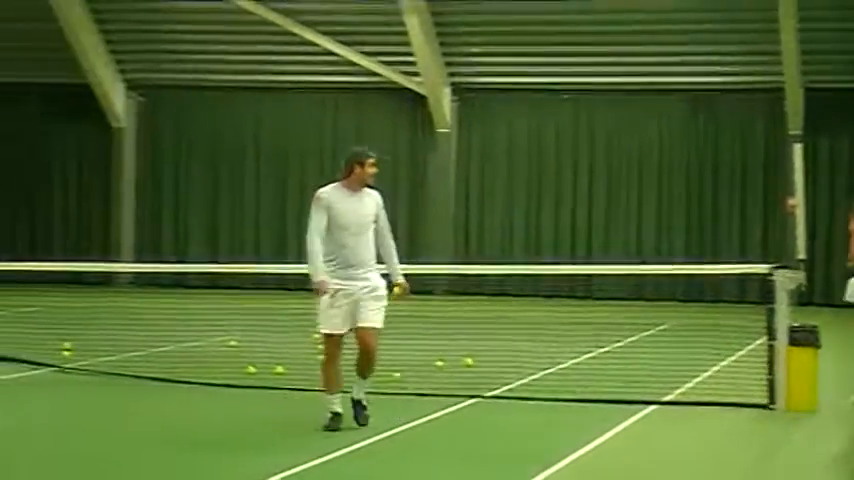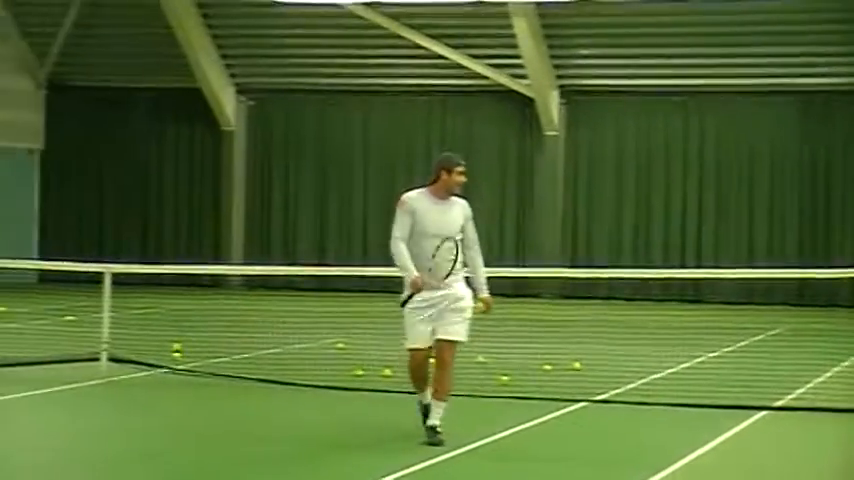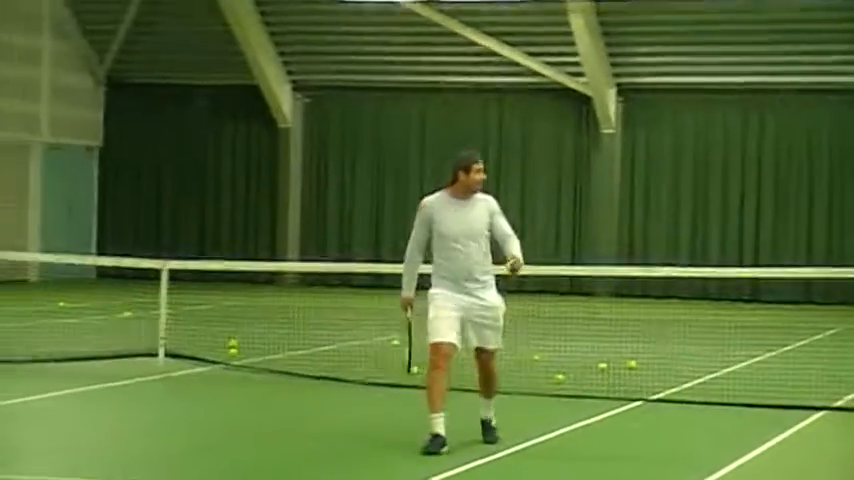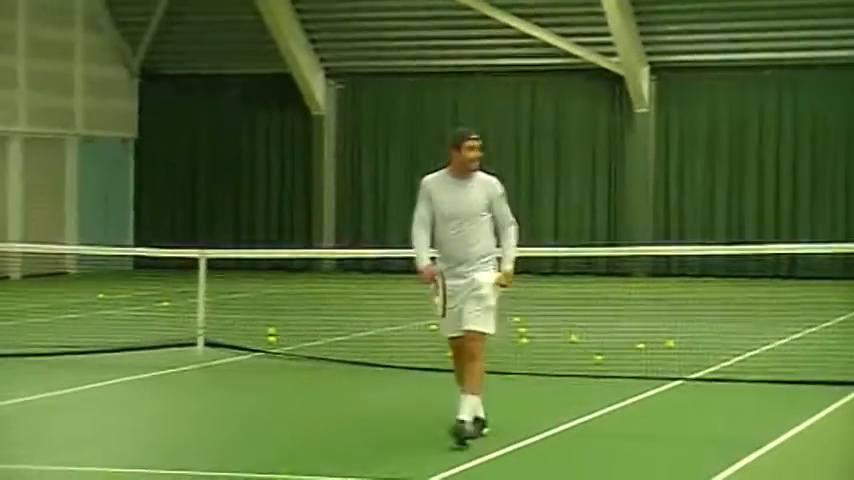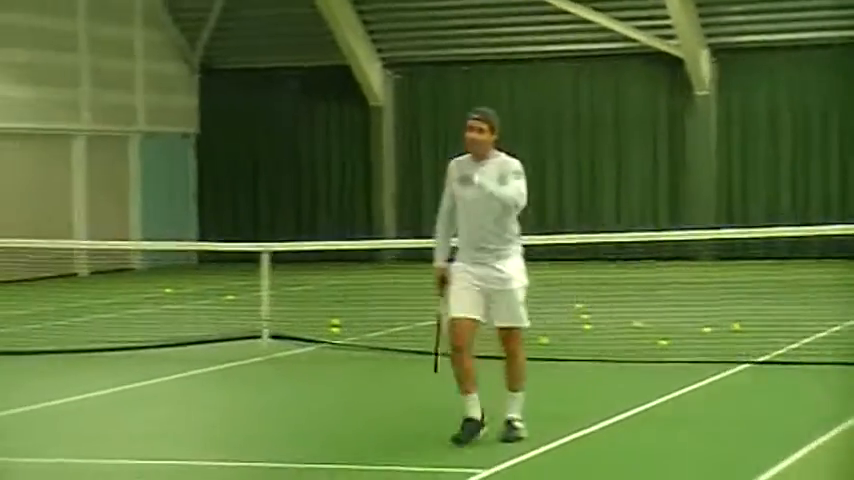
dt=0.4s
person 1, frame 1
left shoulder: (374, 198)
right shoulder: (325, 197)
left elbow: (385, 238)
right elbow: (314, 237)
left wrist: (397, 275)
right wrist: (317, 275)
left hip: (368, 282)
right hip: (335, 283)
left knee: (368, 346)
right knee: (331, 349)
left ankle: (359, 396)
right ankle: (334, 410)
person 1, frame 2
left shoulder: (462, 207)
right shoulder: (410, 201)
left elbow: (472, 249)
right elbow: (398, 243)
left wrist: (482, 288)
right wrist: (411, 275)
left hip: (454, 291)
right hip: (420, 293)
left knee: (445, 359)
right knee: (417, 360)
left ankle: (435, 423)
right ankle: (425, 400)
person 1, frame 3
left shoulder: (488, 204)
right shoulder: (430, 206)
left elbow: (508, 238)
right elbow: (415, 249)
left wrist: (515, 257)
right wrist: (407, 290)
left hip: (484, 295)
right hip: (445, 294)
left knee: (487, 365)
right knee: (438, 360)
left ankle: (486, 415)
right ankle: (437, 433)
person 1, frame 4
left shoulder: (490, 185)
right shoulder: (430, 185)
left elbow: (508, 226)
right elbow: (421, 228)
left wrist: (508, 264)
right wrist: (424, 262)
left hip: (482, 276)
right hip: (448, 278)
left knee: (473, 350)
right knee: (459, 353)
left ankle: (464, 422)
right ankle: (476, 413)
person 1, frame 5
left shoulder: (511, 166)
right shoulder: (455, 167)
left elbow: (517, 201)
right elbow: (446, 215)
left wrist: (479, 181)
right wrist: (440, 261)
left hip: (505, 265)
right hip: (465, 267)
left knee: (511, 344)
right knee: (459, 340)
left ankle: (514, 417)
right ankle: (473, 415)
